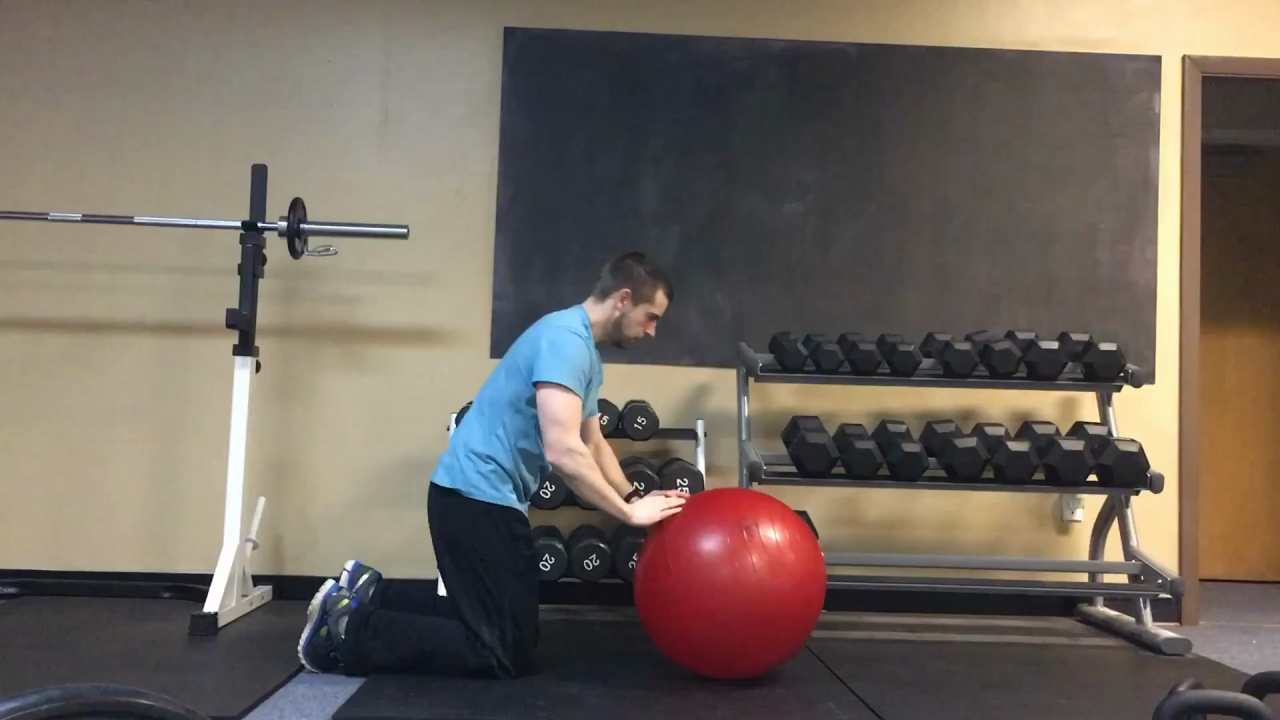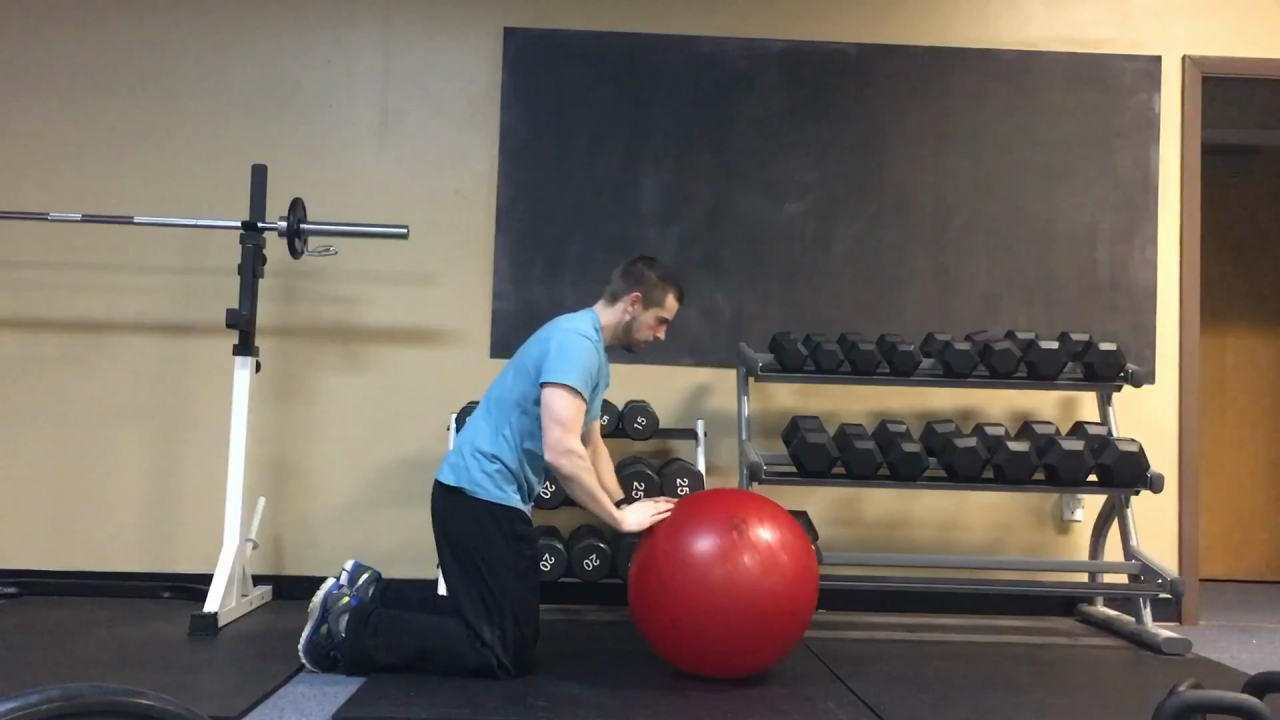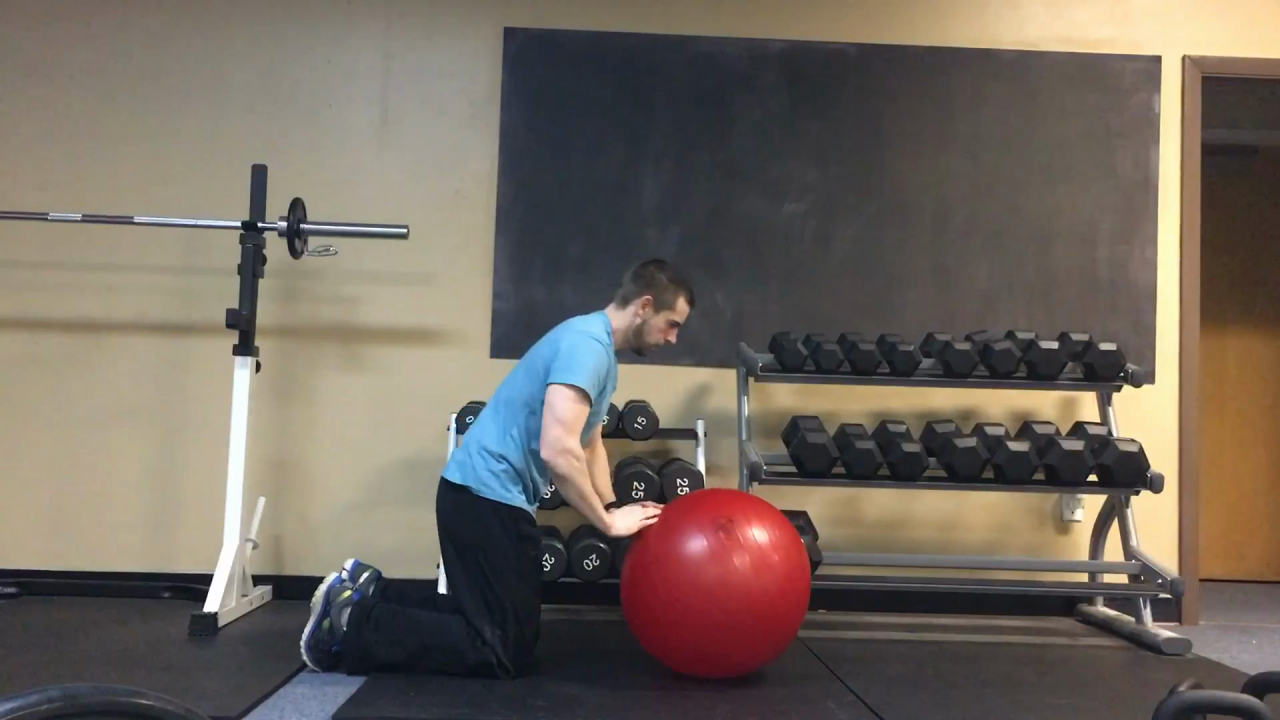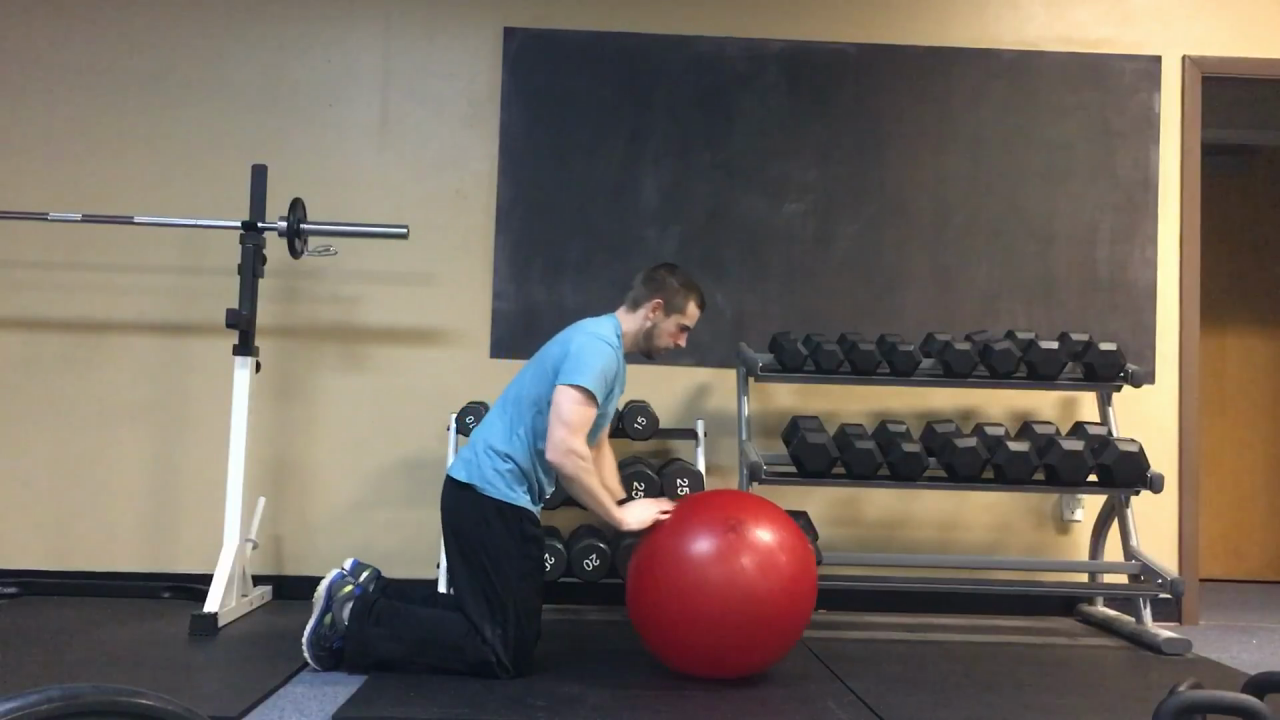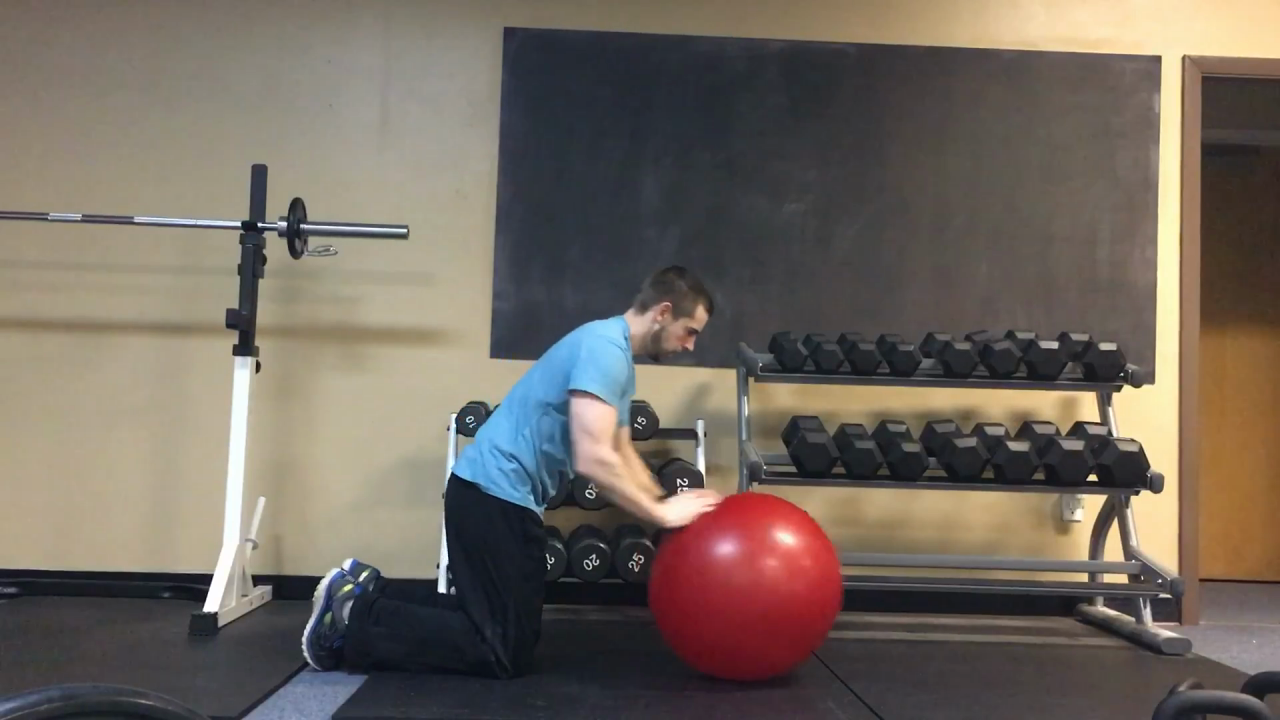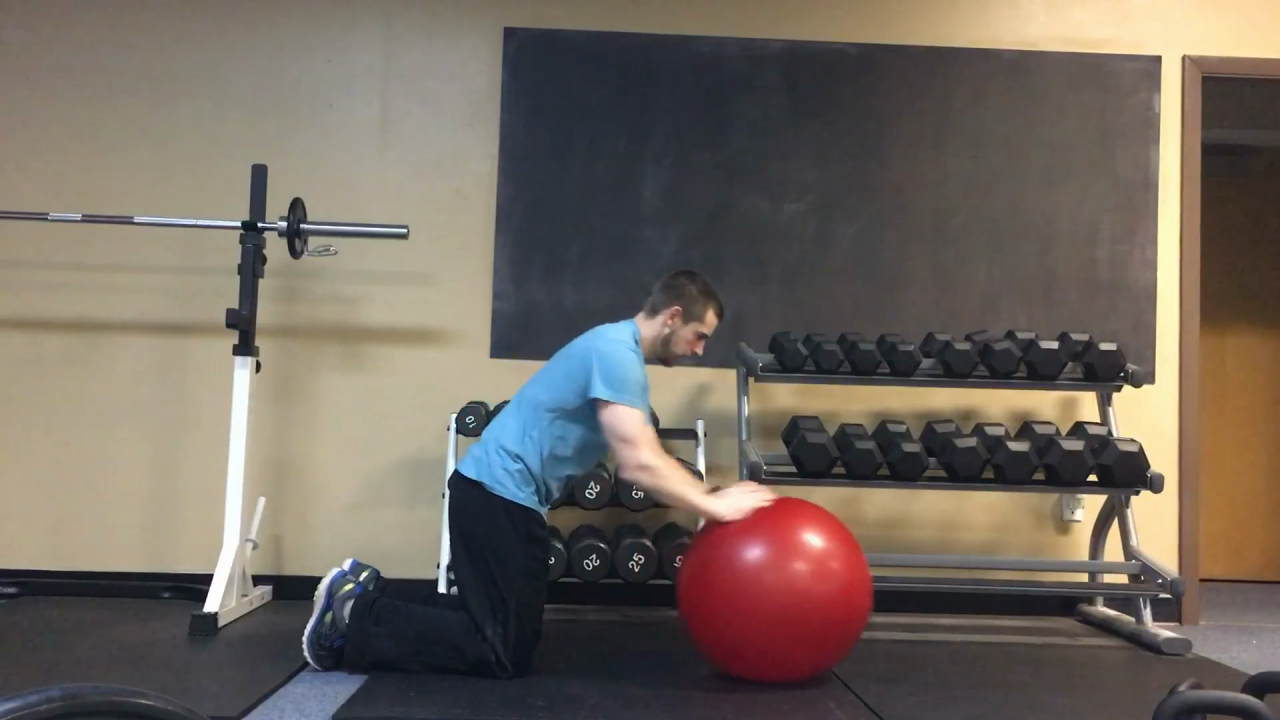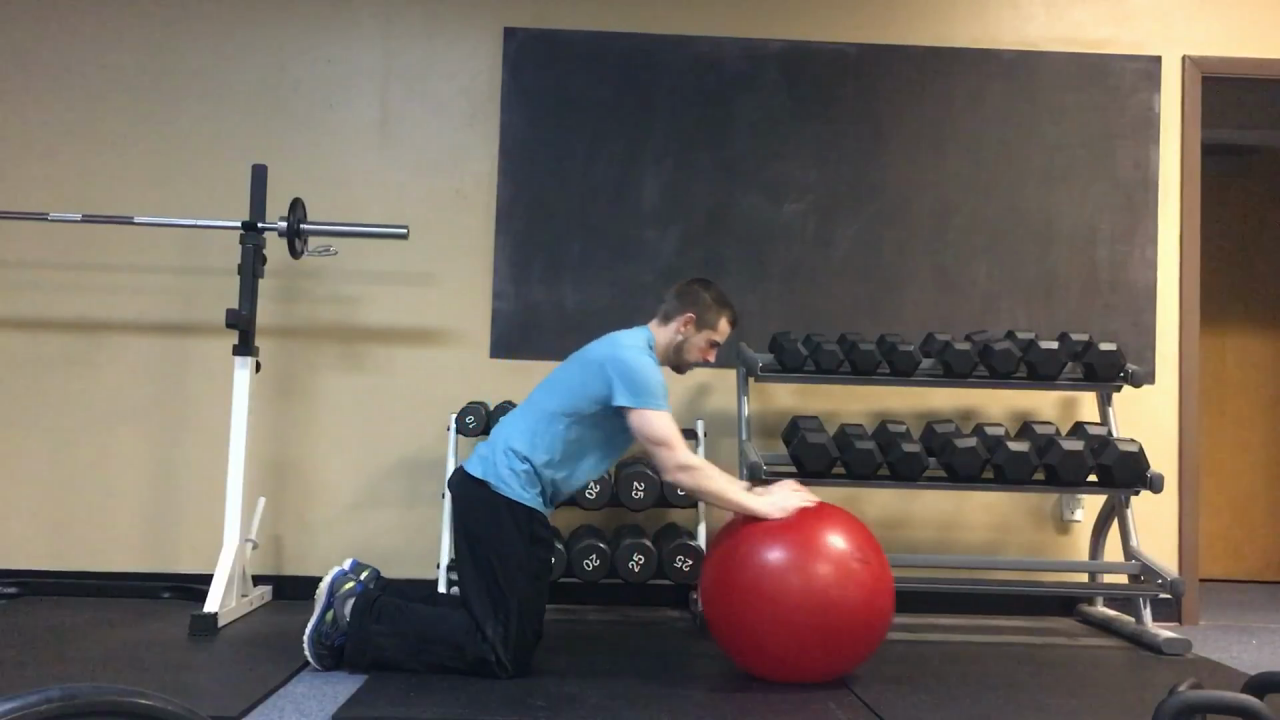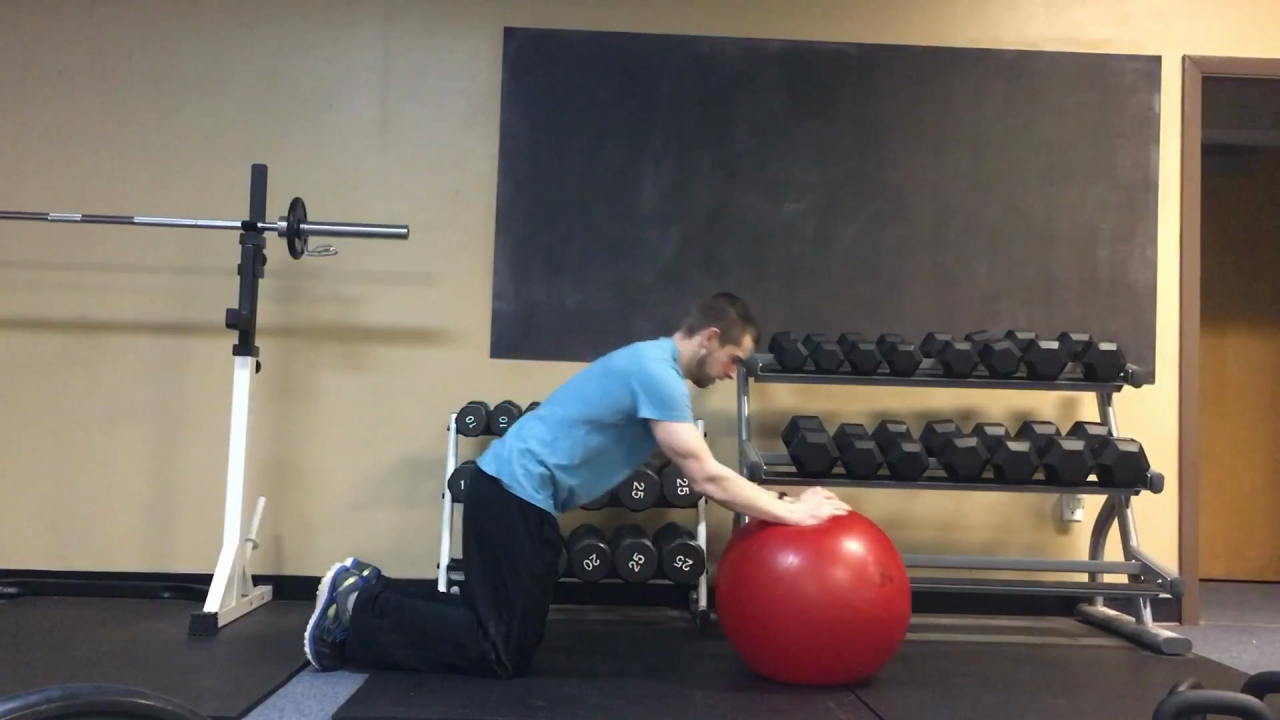
dt=0.1s
person 1, frame 1
left shoulder: (581, 346)
right shoulder: (566, 339)
left elbow: (593, 444)
right elbow: (563, 452)
left wrist: (633, 501)
right wrist: (628, 513)
left hip: (478, 494)
right hip: (476, 497)
left knee: (493, 625)
right knee: (506, 653)
left ankle: (368, 596)
right ankle: (349, 628)
person 1, frame 2
left shoulder: (589, 348)
right shoulder: (576, 342)
left elbow: (591, 447)
right elbow: (562, 454)
left wrist: (625, 508)
right wrist: (619, 520)
left hip: (482, 495)
right hip: (480, 497)
left knee: (492, 625)
right knee: (506, 653)
left ankle: (370, 595)
right ankle: (350, 626)
person 1, frame 3
left shoulder: (598, 348)
right shoulder: (587, 344)
left elbow: (591, 448)
right elbow: (559, 452)
left wrist: (616, 511)
right wrist: (607, 522)
left hip: (484, 493)
right hip: (486, 495)
left knee: (497, 627)
right knee: (505, 652)
left ankle: (366, 593)
right ankle: (350, 623)
person 1, frame 4
left shoulder: (605, 349)
right shoulder: (597, 345)
left elbow: (598, 449)
right elbow: (564, 453)
left wrist: (625, 507)
right wrist: (619, 517)
left hip: (489, 493)
right hip: (490, 495)
left knee: (497, 625)
right knee: (506, 651)
left ankle: (367, 593)
right ankle: (352, 620)
person 1, frame 5
left shoulder: (610, 353)
right shoulder: (606, 351)
left elbow: (619, 452)
right elbow: (593, 460)
left wrist: (668, 502)
right wrist: (660, 513)
left hip: (487, 491)
right hip: (495, 495)
left knee: (492, 626)
right knee: (505, 654)
left ankle: (364, 593)
right ankle: (351, 622)
person 1, frame 6
left shoulder: (622, 351)
right shoulder: (617, 353)
left elbow: (653, 456)
right elbow: (638, 465)
left wrist: (714, 497)
right wrist: (715, 508)
left hip: (495, 489)
right hip: (500, 492)
left knee: (501, 625)
right knee: (505, 651)
left ankle: (367, 593)
right ankle: (354, 620)
person 1, frame 7
left shoulder: (634, 359)
right shoulder: (633, 359)
left elbow: (680, 464)
right elbow: (677, 468)
left wrist: (752, 494)
right wrist: (761, 505)
left hip: (496, 488)
right hip: (504, 492)
left knee: (501, 628)
right knee: (503, 652)
left ankle: (367, 593)
right ankle: (353, 618)
person 1, frame 8
left shoulder: (656, 367)
right shoulder: (657, 371)
left elbow: (705, 475)
right elbow: (706, 478)
left wrist: (780, 504)
right wrist: (791, 513)
left hip: (509, 488)
right hip: (516, 493)
left knee: (504, 630)
right knee: (506, 652)
left ankle: (368, 593)
right ankle: (357, 615)
